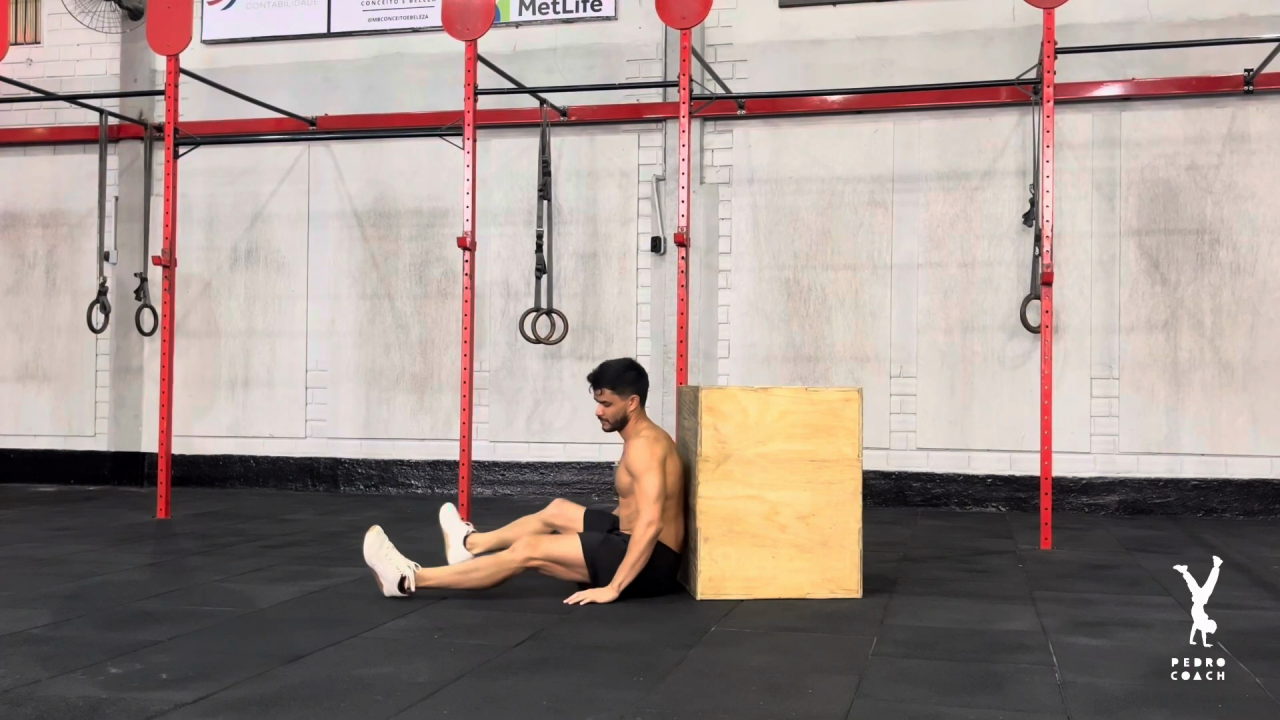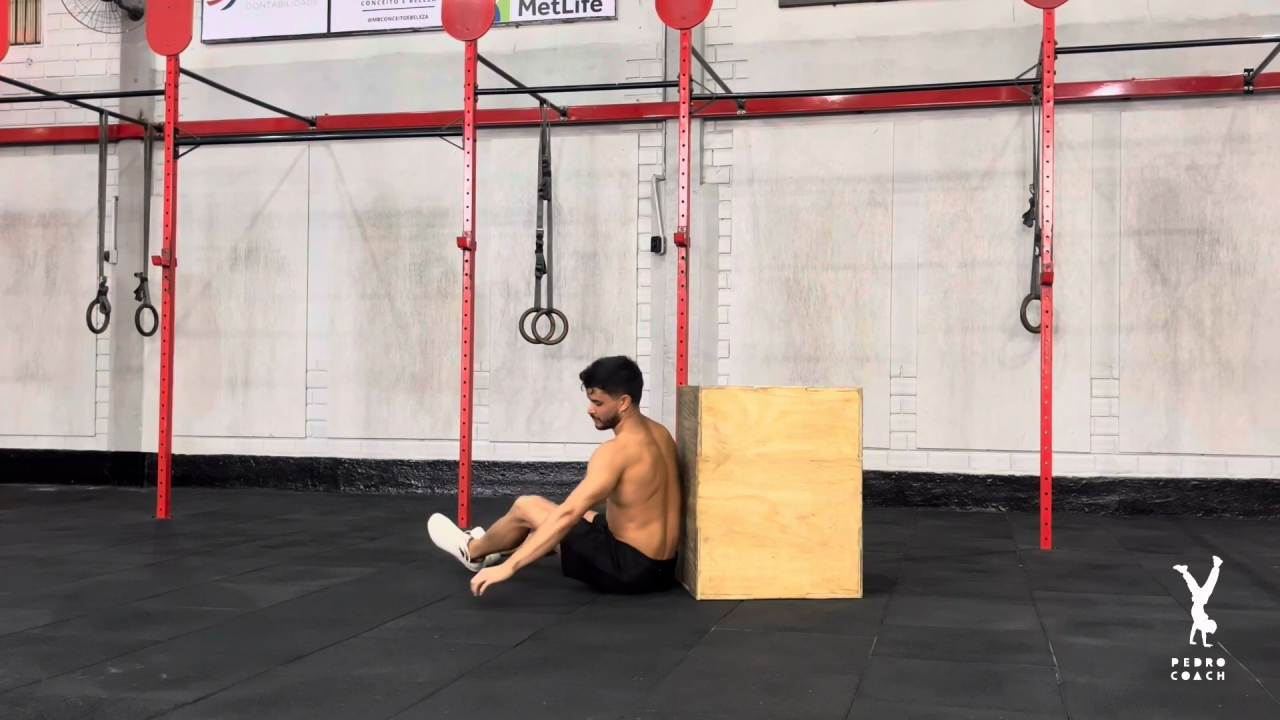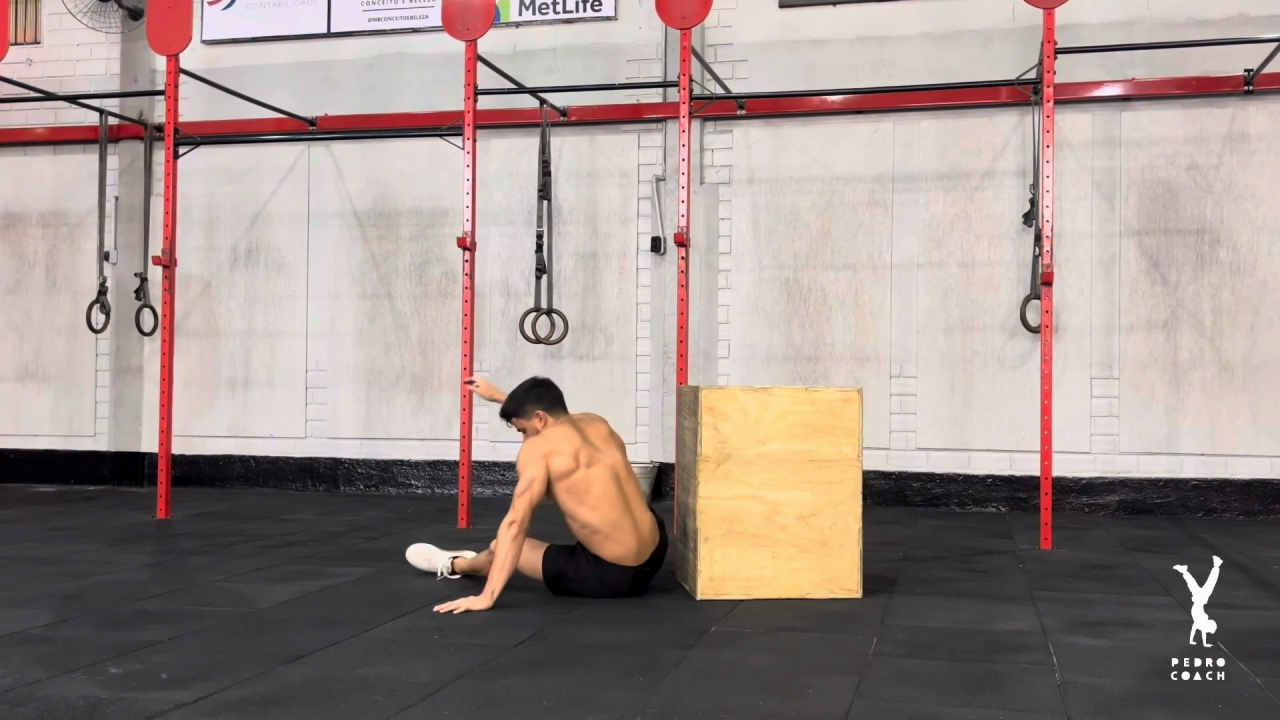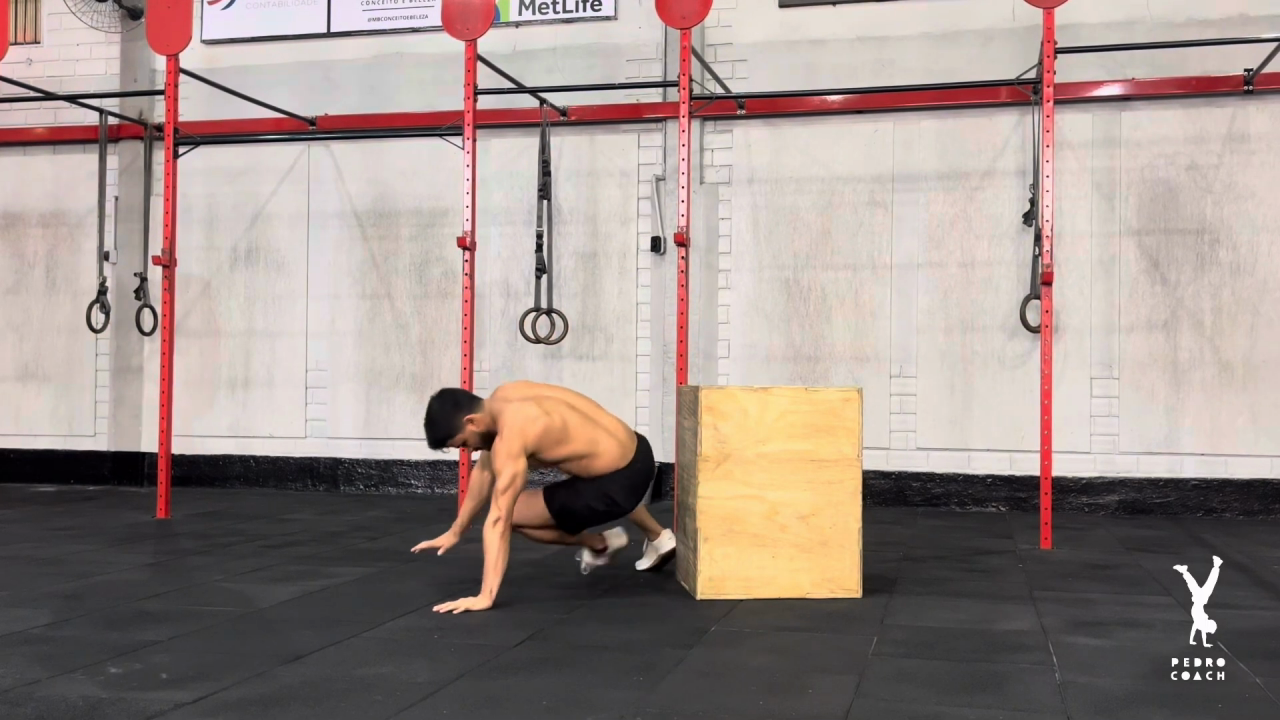
dt=0.5s
person 1, frame 1
left shoulder: (644, 446)
right shoulder: (648, 439)
left elbow: (651, 524)
left wrist: (614, 588)
left hip: (650, 564)
right hip: (653, 559)
left knee: (527, 553)
right knee: (558, 511)
left ankle: (408, 580)
right ankle: (470, 544)
person 1, frame 2
left shoulder: (617, 451)
right shoulder: (660, 434)
left elbow: (567, 514)
left wrist: (509, 567)
left hip: (627, 569)
right hip: (660, 569)
left knee: (527, 508)
right knee: (581, 523)
left ankle: (472, 550)
right ankle: (499, 547)
person 1, frame 3
left shoulder: (538, 448)
right shoulder: (597, 425)
left elbow: (514, 526)
left wrist: (487, 596)
right wrist: (501, 396)
left hip: (616, 576)
left knee: (499, 548)
left ankle: (454, 565)
person 1, frame 4
left shoulder: (511, 437)
right shoulder: (502, 397)
left elbow: (498, 520)
right elbow: (485, 470)
left wrist: (486, 596)
right wrist: (455, 531)
left hip: (619, 480)
right hip: (637, 453)
left knee: (508, 513)
left ankle: (600, 544)
right ankle: (659, 537)
